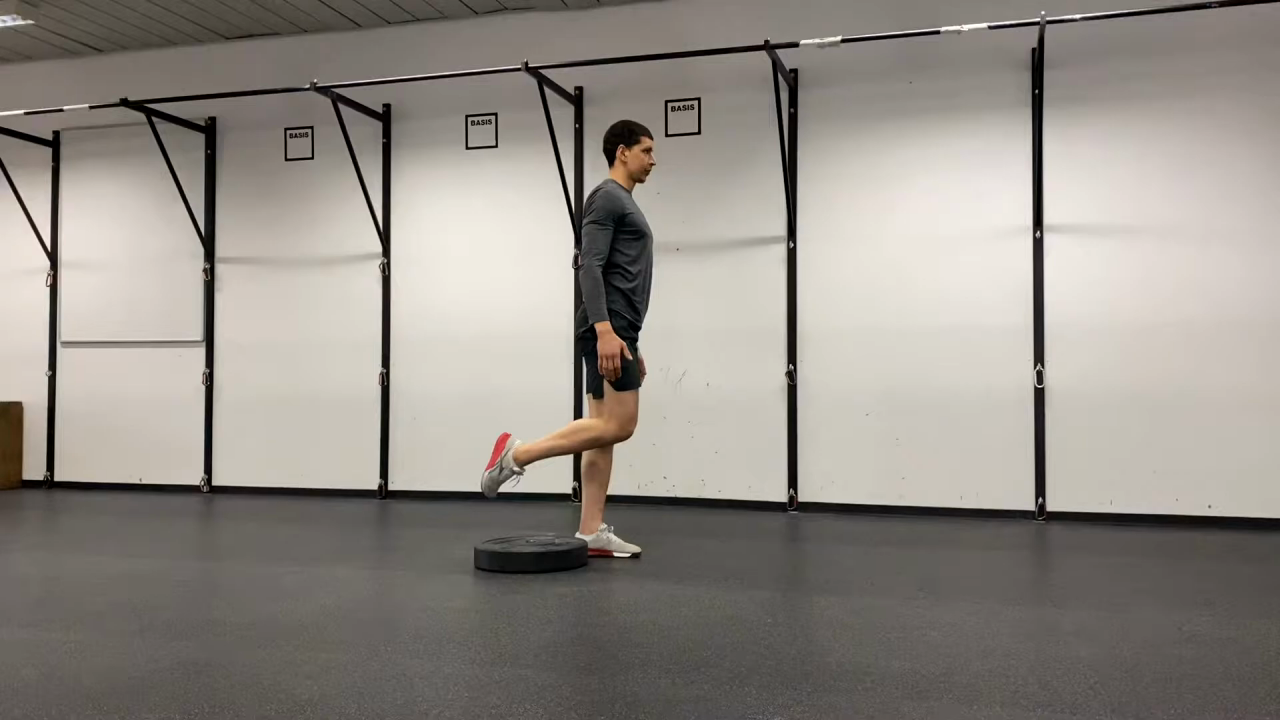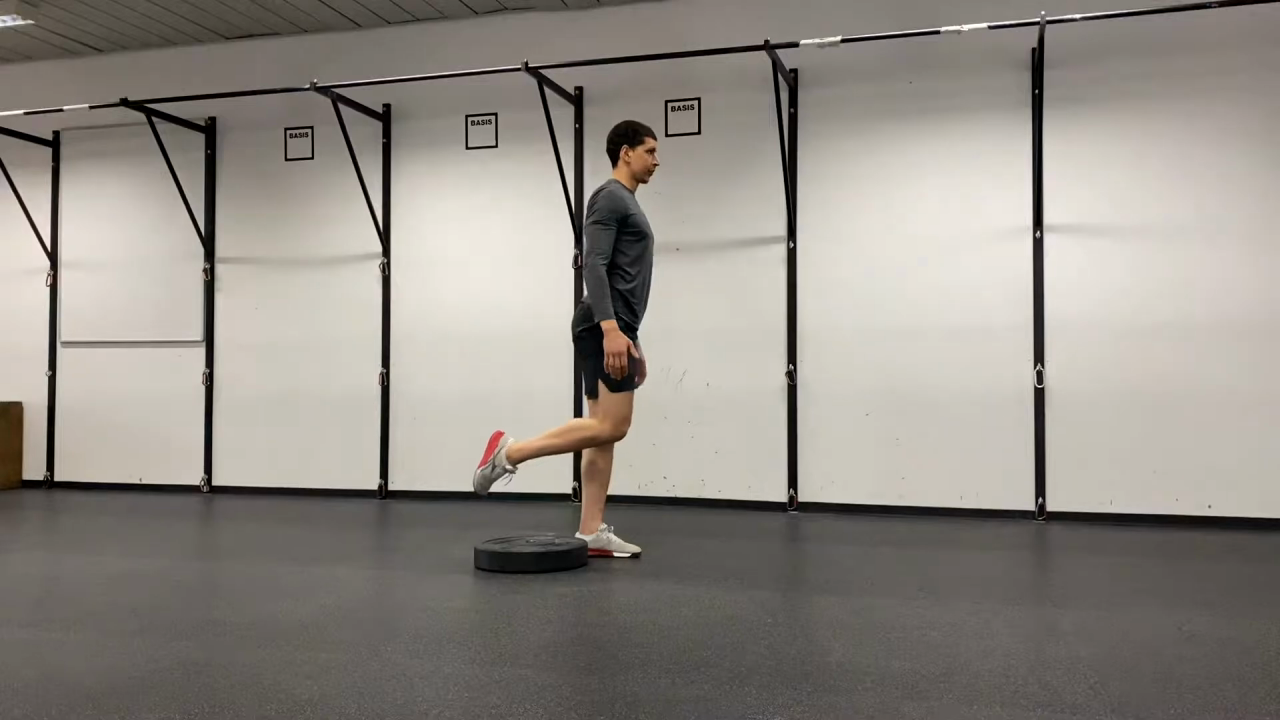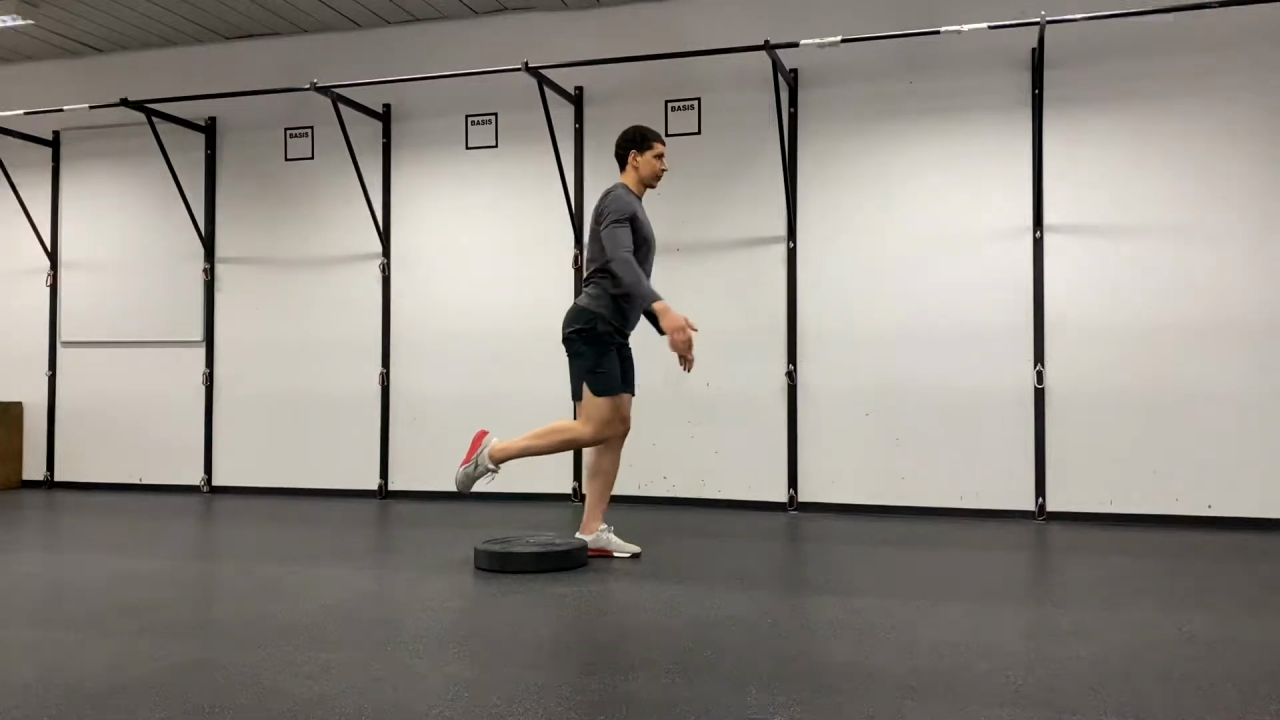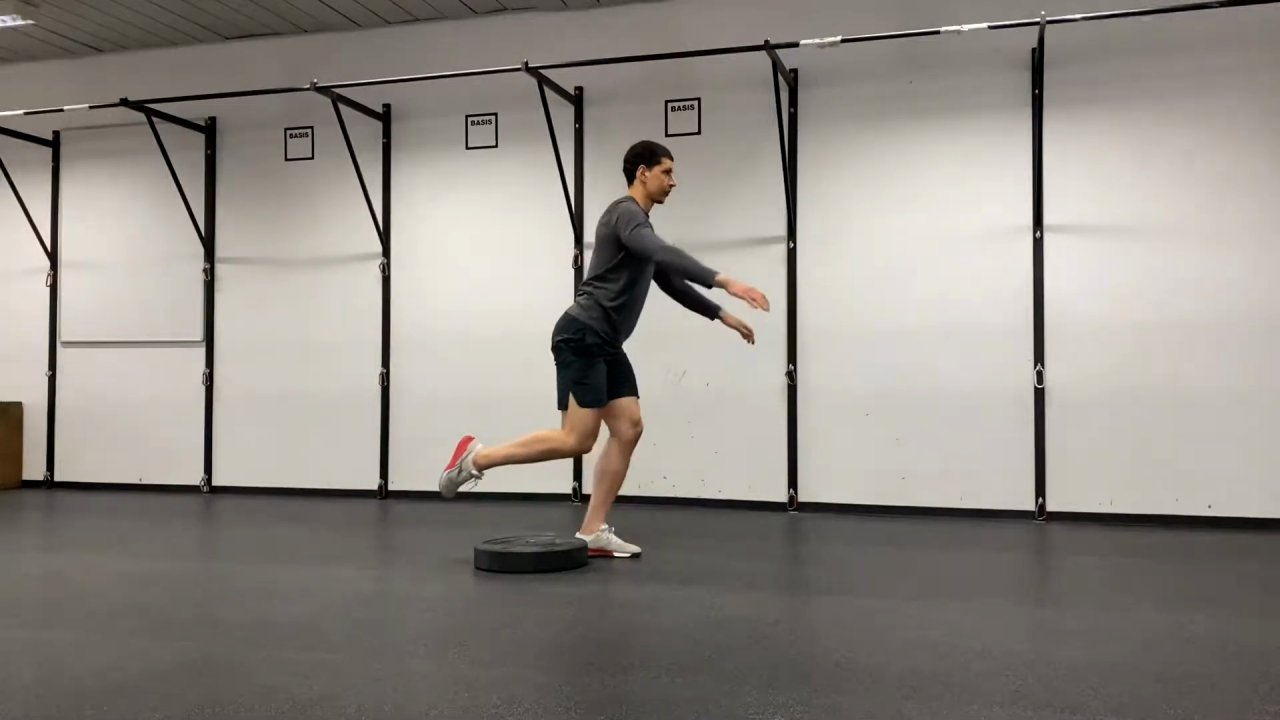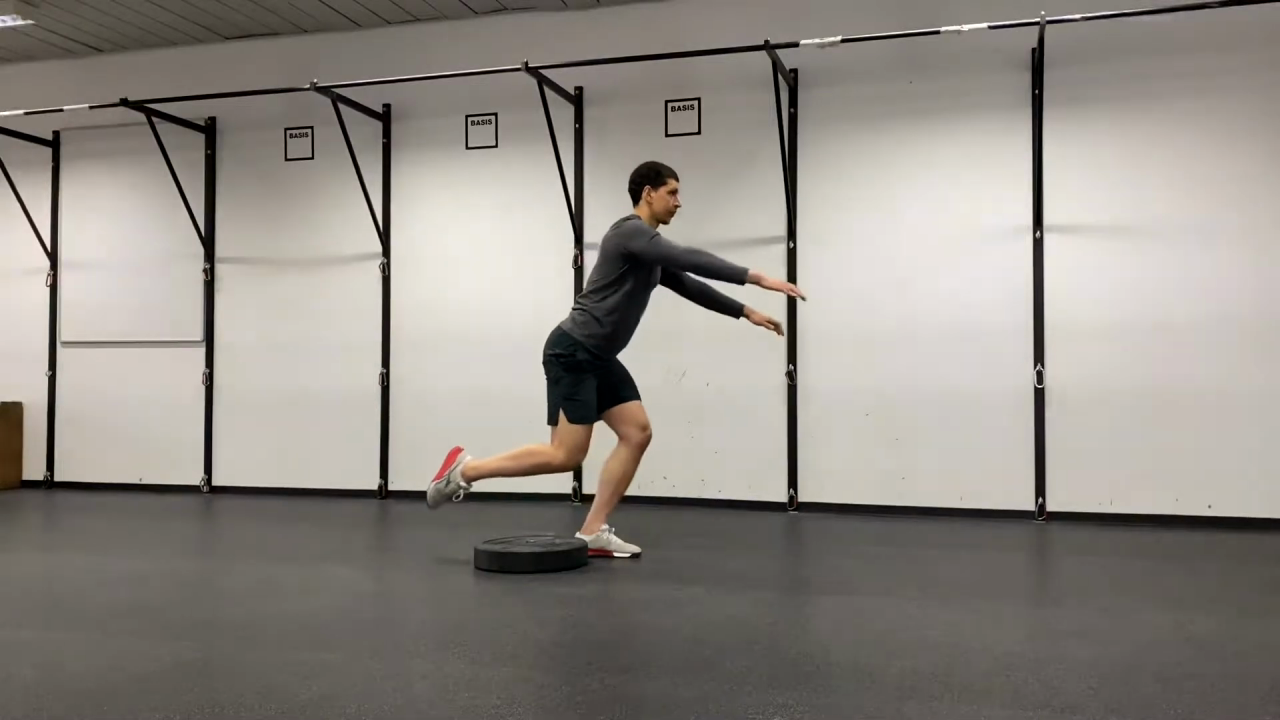
dt=0.3s
person 1, frame 1
left shoulder: (624, 204)
right shoulder: (606, 198)
right elbow: (591, 268)
left wrist: (630, 346)
right wrist: (605, 330)
left hip: (617, 329)
right hip: (607, 329)
left knee: (606, 428)
right knee: (616, 426)
left ankle: (592, 533)
right ankle: (517, 453)
person 1, frame 2
left shoulder: (626, 204)
right shoulder: (610, 198)
right elbow: (594, 267)
left wrist: (631, 343)
right wrist: (611, 328)
left hip: (614, 329)
right hip: (603, 327)
left knee: (604, 430)
right knee: (611, 426)
left ankle: (592, 532)
right ankle: (510, 452)
person 1, frame 3
left shoulder: (632, 210)
right shoulder: (618, 202)
left elbow: (635, 275)
right elbow: (619, 266)
left wrist: (669, 327)
right wrist: (663, 311)
left hip: (610, 333)
right hip: (592, 327)
left knee: (616, 428)
right knee: (593, 428)
left ankle: (592, 532)
right ankle: (491, 452)
person 1, frame 4
left shoulder: (637, 223)
right shoulder: (625, 213)
left elbow: (669, 279)
right elbow: (664, 254)
left wrist: (721, 314)
right wrist: (724, 281)
left hip: (605, 342)
right hip: (582, 337)
left knee: (628, 430)
right knee: (576, 440)
left ankle: (592, 532)
right ankle: (476, 458)
person 1, frame 5
left shoulder: (648, 252)
right shoulder: (630, 232)
left elbow: (688, 283)
right elbow: (687, 258)
left wrist: (745, 311)
right wrist: (755, 277)
left hip: (597, 357)
right hip: (572, 352)
left knee: (637, 433)
right knee: (565, 455)
left ankle: (593, 532)
right ankle: (465, 470)
